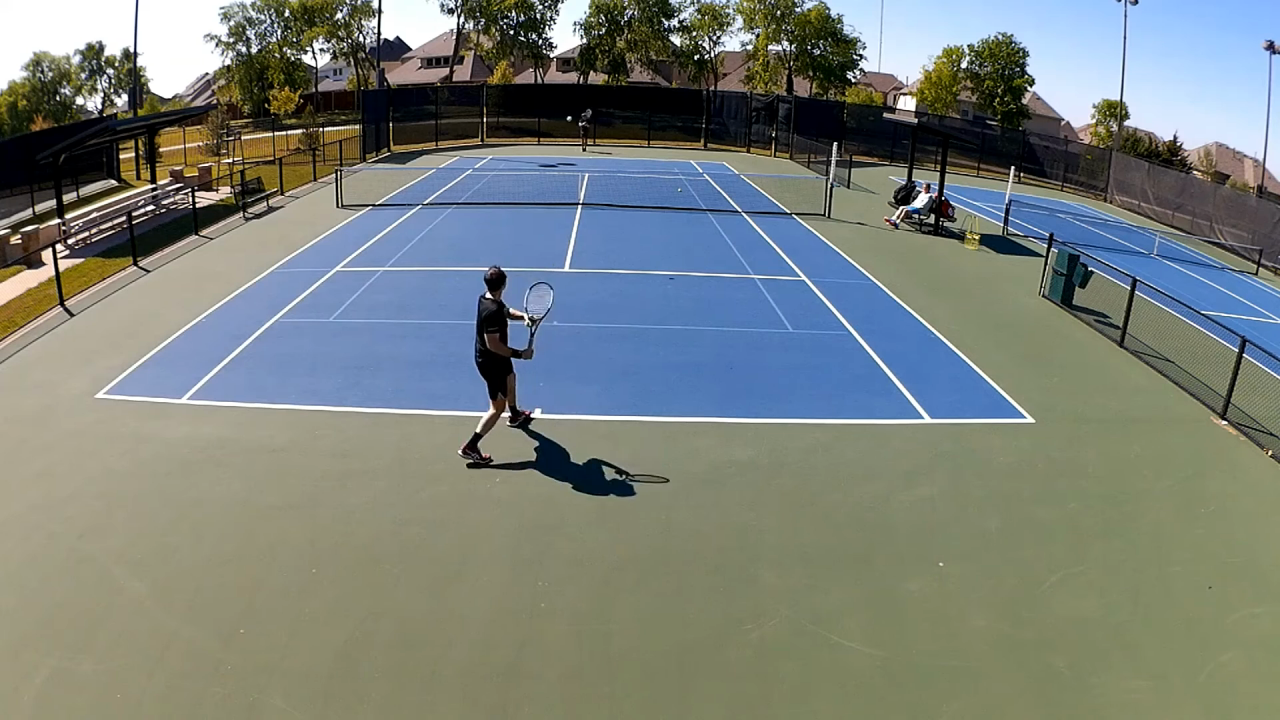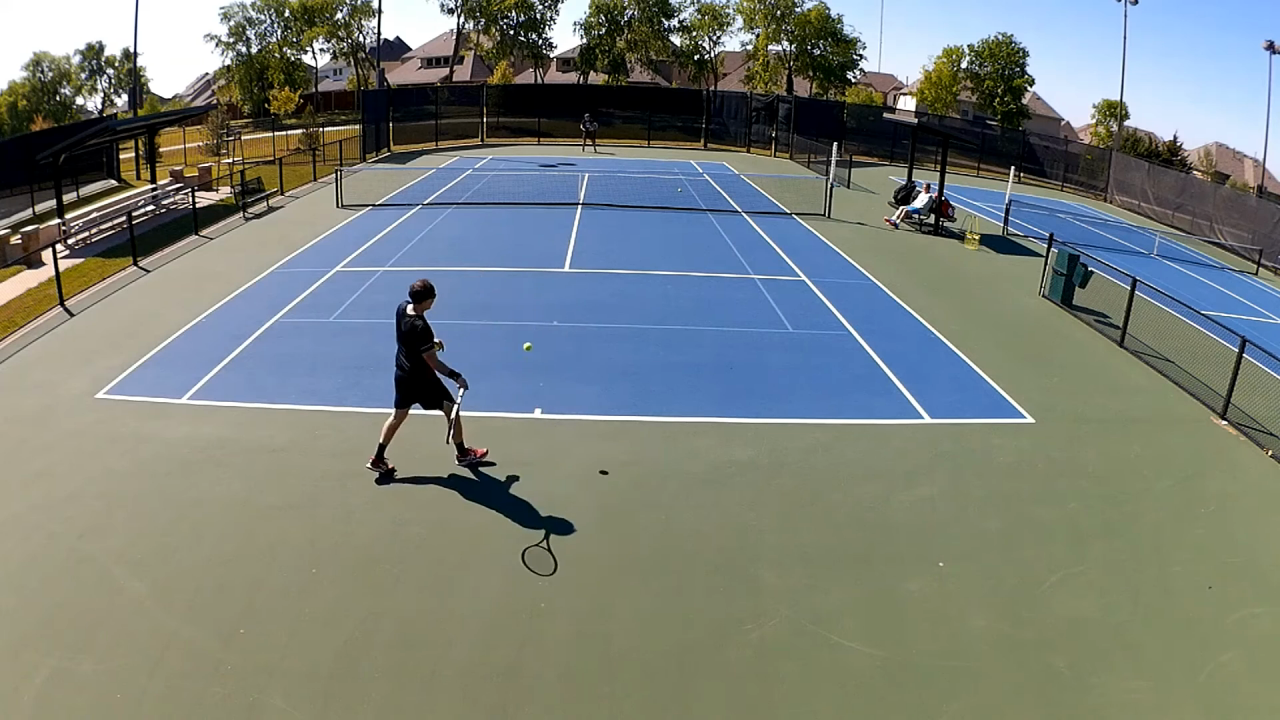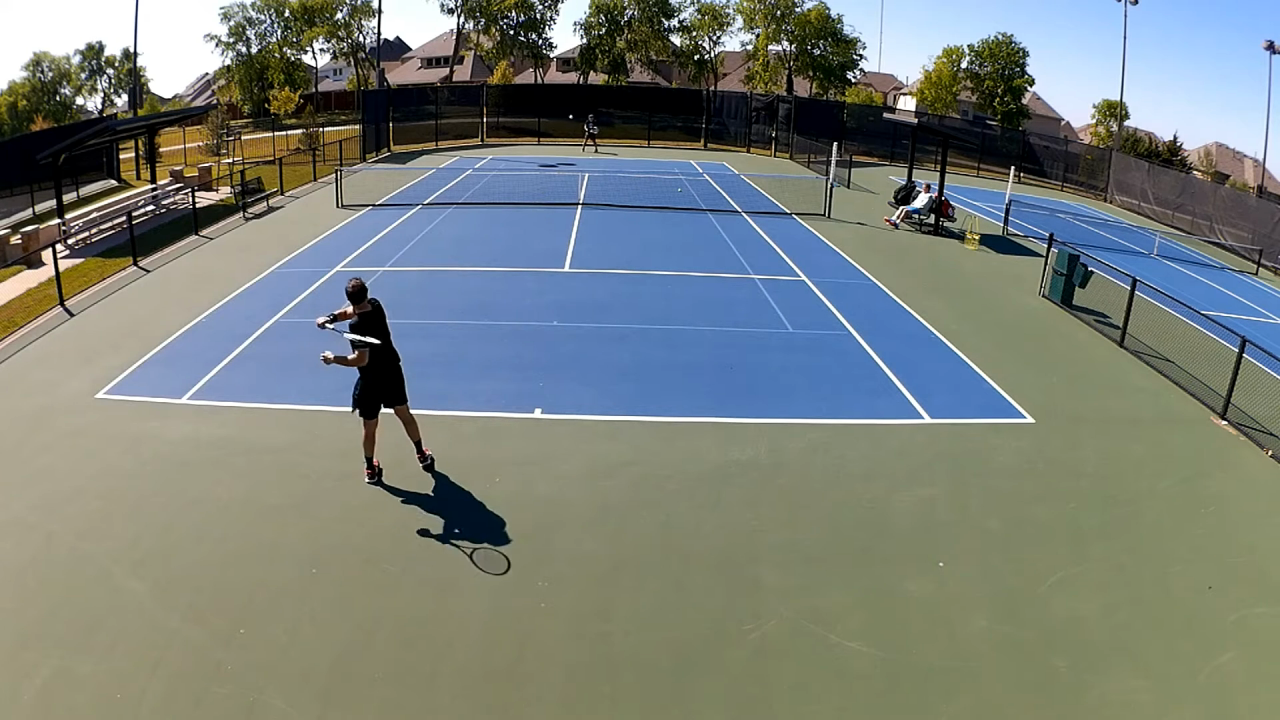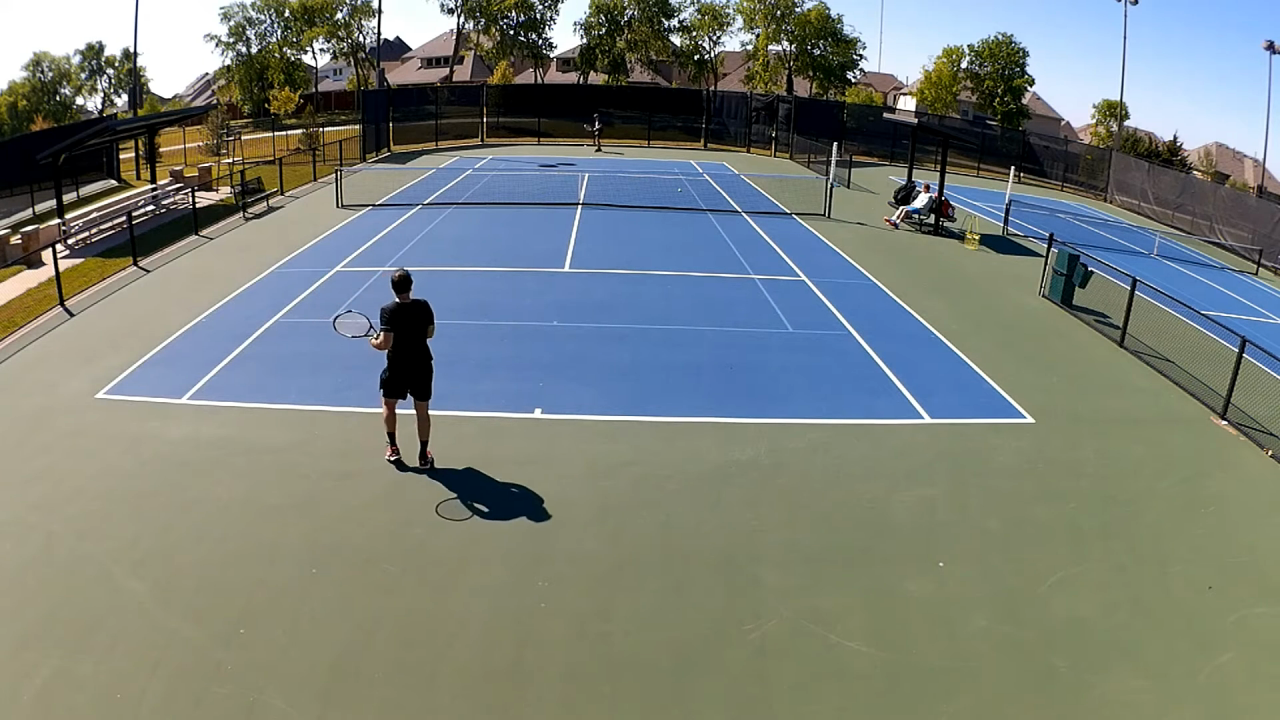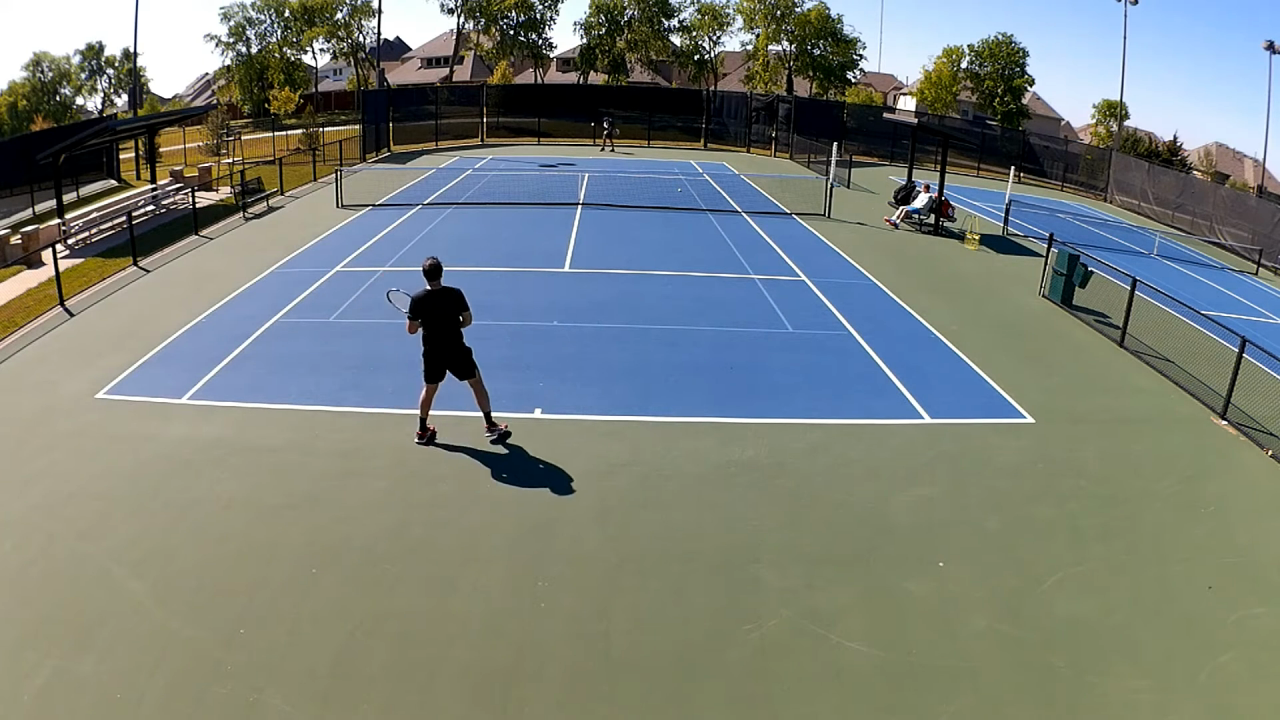
dt=0.7s
person 1, frame 1
left shoulder: (489, 300)
right shoulder: (493, 311)
left elbow: (506, 312)
right elbow: (492, 344)
left wrist: (523, 316)
right wrist: (520, 353)
left hip: (487, 358)
right hip: (491, 361)
left knee: (509, 378)
right knee: (497, 406)
left ankle: (516, 416)
right ankle: (470, 448)
person 1, frame 2
left shoulder: (402, 308)
right shoulder: (419, 328)
right elbow: (432, 360)
left wrist: (431, 340)
right wrist: (456, 376)
left hip: (402, 375)
right hip: (421, 378)
left knee: (398, 416)
right knee: (452, 411)
left ankle: (378, 459)
right ankle: (463, 453)
person 1, frame 3
left shoulder: (357, 325)
right shoulder: (375, 305)
left elbow: (361, 360)
right elbow: (349, 312)
left wrist: (335, 360)
right wrist: (329, 318)
left hip: (372, 380)
right hip: (393, 372)
left knee: (369, 426)
right knee: (404, 414)
left ankle: (371, 470)
right ankle: (422, 455)
person 1, frame 4
left shoulder: (388, 311)
right shoulder: (424, 306)
left elbow: (385, 344)
left wrist: (373, 341)
left hip: (397, 368)
right hip: (422, 366)
left knee: (389, 405)
right knee: (422, 411)
left ankle: (392, 448)
right ankle: (424, 456)
person 1, frame 5
left shoulder: (417, 298)
right shoulder: (455, 294)
left elbow: (411, 329)
right elbow: (468, 321)
left hip: (432, 352)
right hip: (456, 350)
left knee: (429, 389)
right knee: (477, 384)
left ankle: (422, 432)
right ankle: (490, 425)
